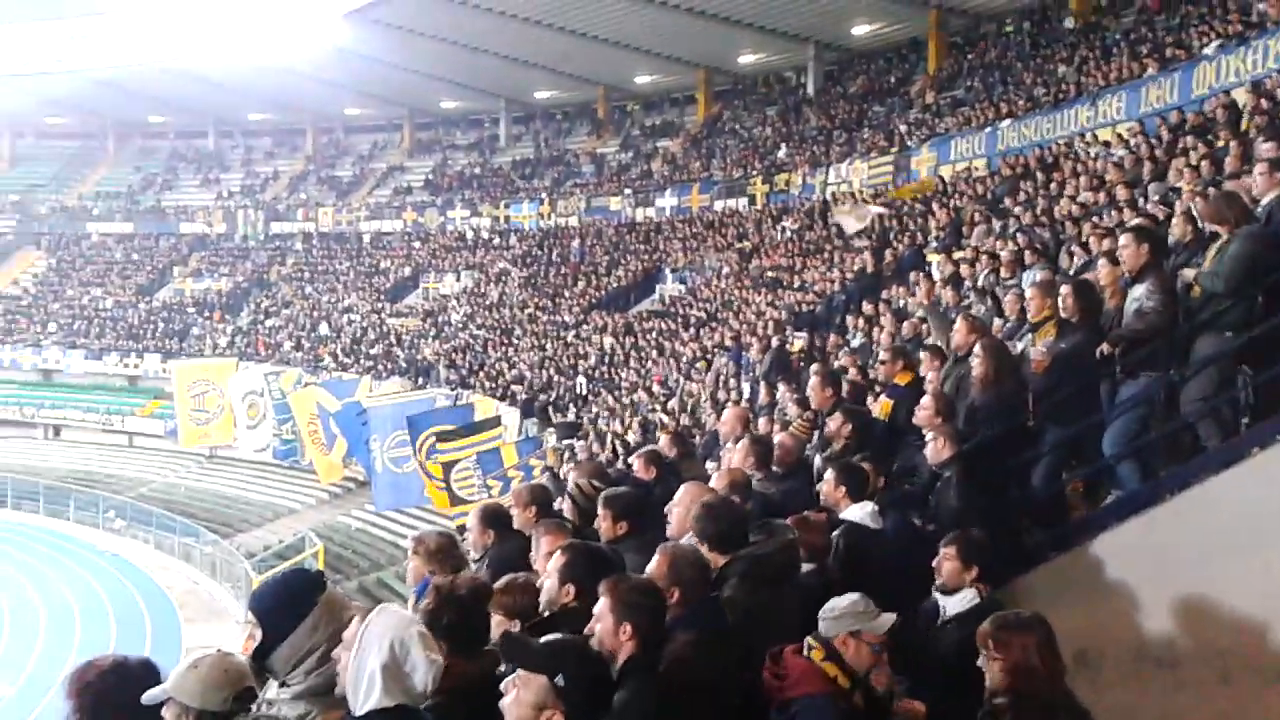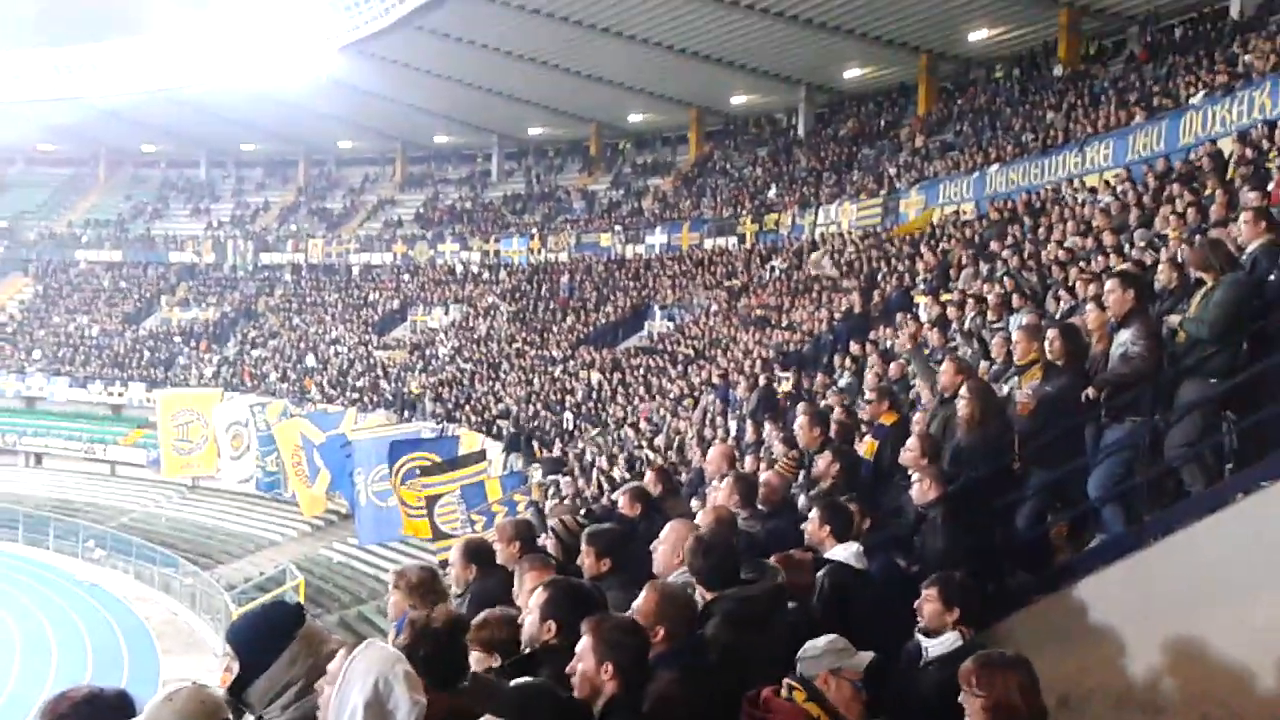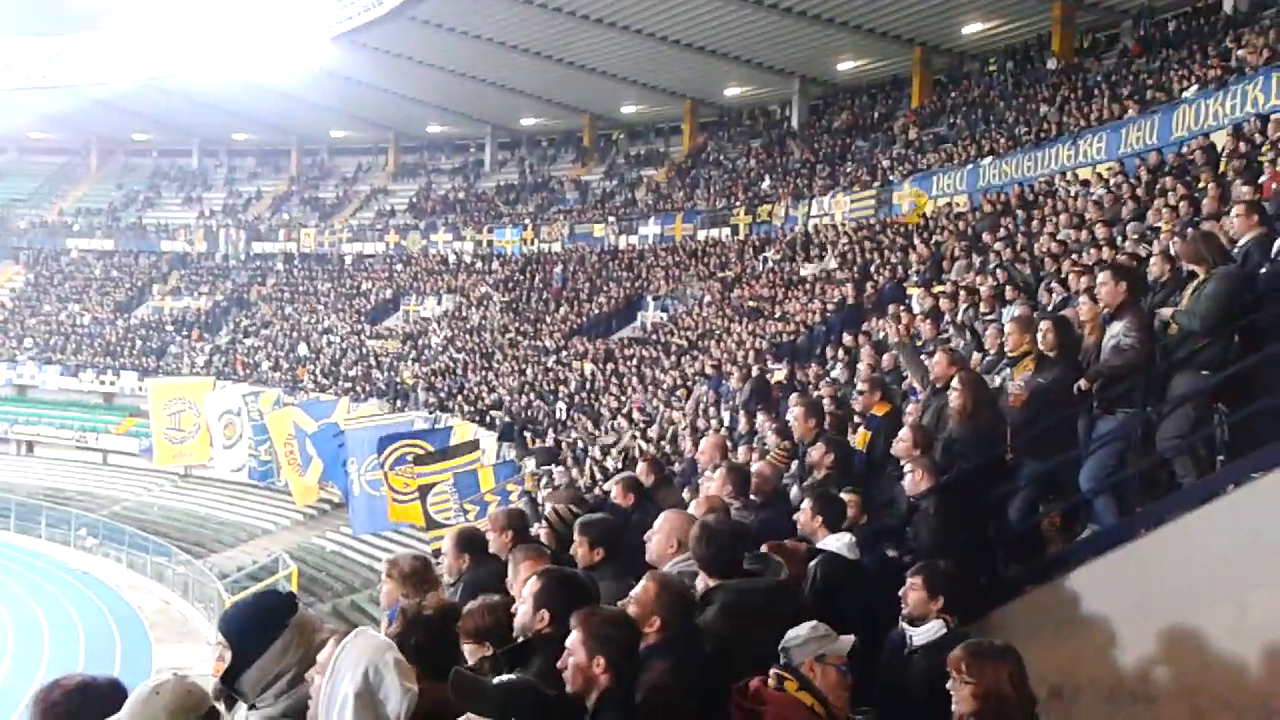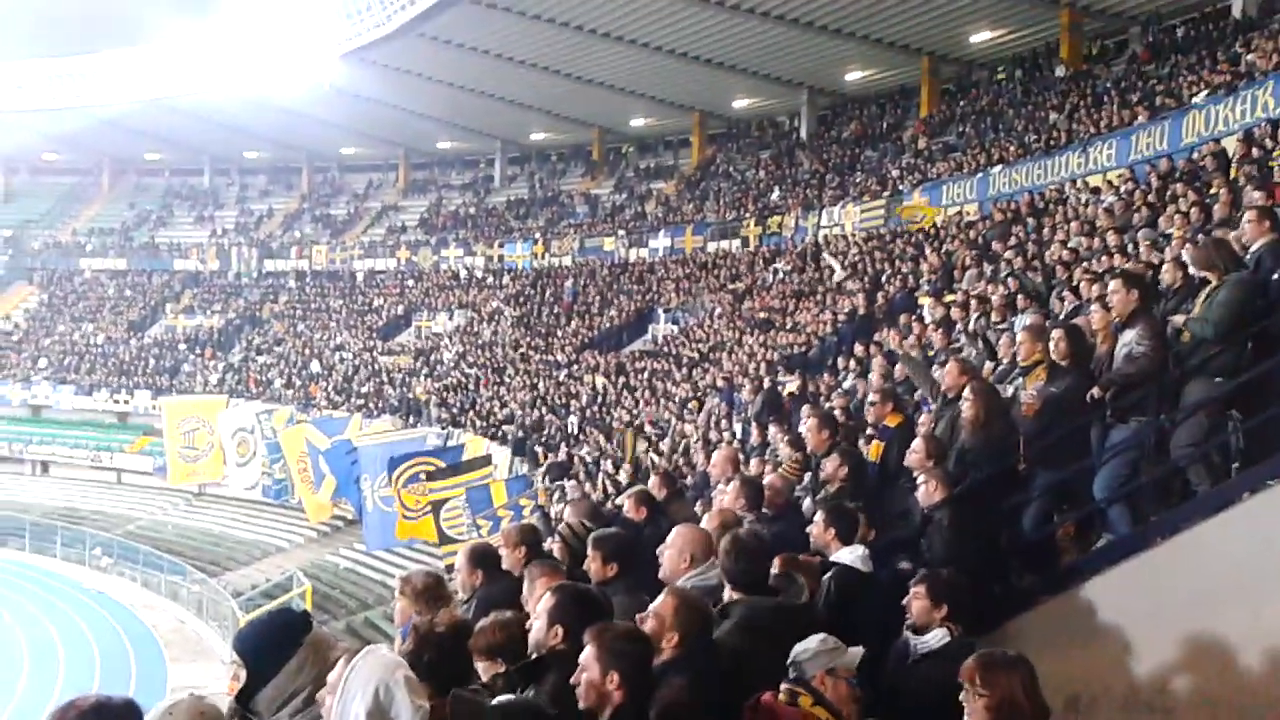
dt=0.2s
person 1, frame 1
left shoulder: (1156, 281)
right shoulder: (1136, 285)
left elbow: (1155, 320)
left wrist: (1114, 338)
left hip: (1145, 375)
right hip: (1131, 373)
left knee: (1114, 444)
right knee: (1133, 445)
person 1, frame 2
left shoulder: (1141, 326)
right shoulder: (1122, 330)
left elbow: (1140, 365)
left wrist: (1099, 383)
left hip: (1129, 419)
right hip: (1116, 418)
left knee: (1099, 488)
right knee: (1118, 489)
person 1, frame 3
left shoulder: (1133, 318)
right shoulder: (1114, 322)
left elbow: (1132, 357)
left wrist: (1092, 374)
left hip: (1121, 411)
right hip: (1108, 409)
left knee: (1091, 479)
right knee: (1108, 479)
person 1, frame 4
left shoulder: (1146, 326)
right shoulder: (1126, 330)
left elbow: (1145, 365)
left wrist: (1105, 383)
left hip: (1135, 419)
right hip: (1121, 418)
left knee: (1105, 488)
right knee: (1122, 488)
person 2, frame 1
left shoulder: (1247, 238)
right shoulder: (1226, 241)
left elbow: (1226, 282)
left wrist: (1196, 276)
right wrist: (1192, 275)
left hip: (1221, 329)
right hip: (1209, 327)
left knee: (1195, 402)
right knee: (1204, 401)
left ankle: (1224, 455)
right ankle: (1225, 454)
person 2, frame 2
left shoulder: (1231, 284)
right shoulder: (1211, 286)
left elbow: (1210, 328)
left wrist: (1180, 320)
left hip: (1205, 376)
right hip: (1191, 371)
left knee: (1177, 446)
right knee: (1189, 444)
left ankle: (1205, 488)
person 2, frame 3
left shoulder: (1225, 278)
right shoulder: (1203, 280)
left elbow: (1203, 321)
left wrist: (1174, 314)
right wrist: (1167, 315)
left hip: (1198, 368)
right hip: (1185, 364)
left knee: (1171, 438)
right knee: (1186, 436)
left ankle: (1199, 490)
right ankle: (1202, 486)
person 2, frame 4
left shoulder: (1237, 284)
right shoulder: (1215, 288)
left elbow: (1215, 328)
right elbow: (1202, 323)
left wrist: (1186, 322)
right wrist: (1179, 323)
left hip: (1211, 375)
right hip: (1198, 372)
left knee: (1184, 446)
right knee: (1205, 445)
